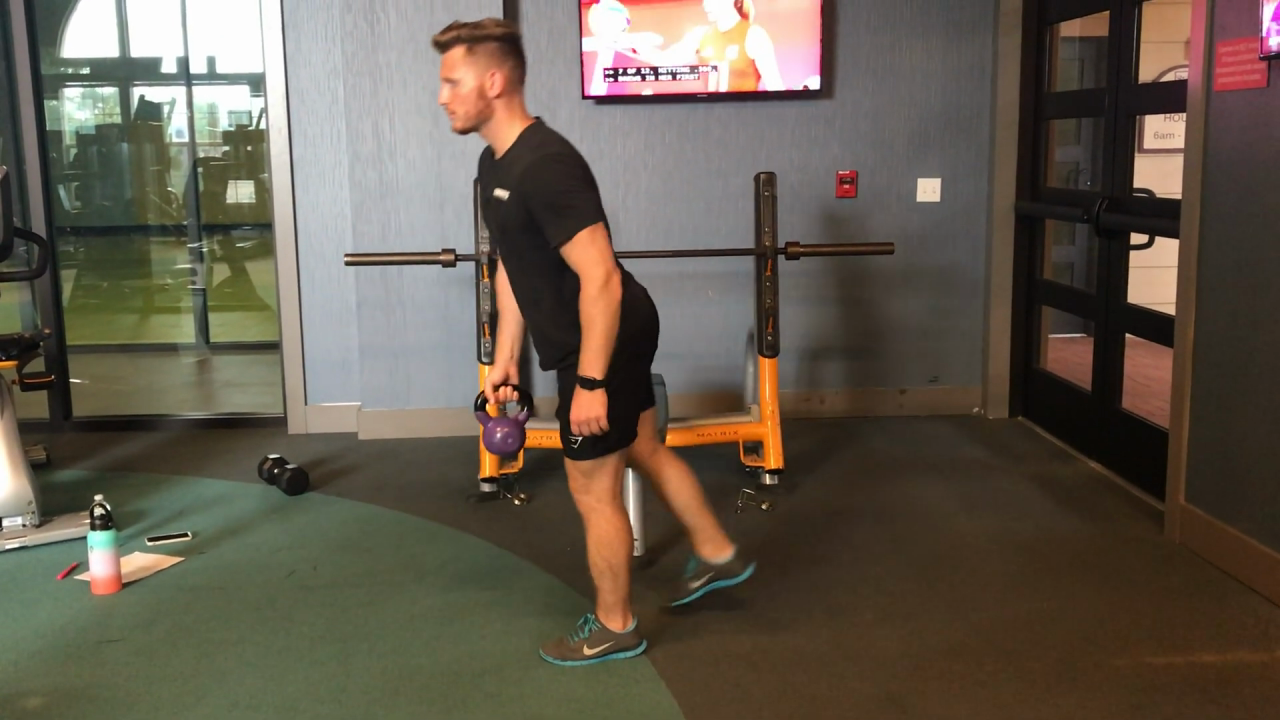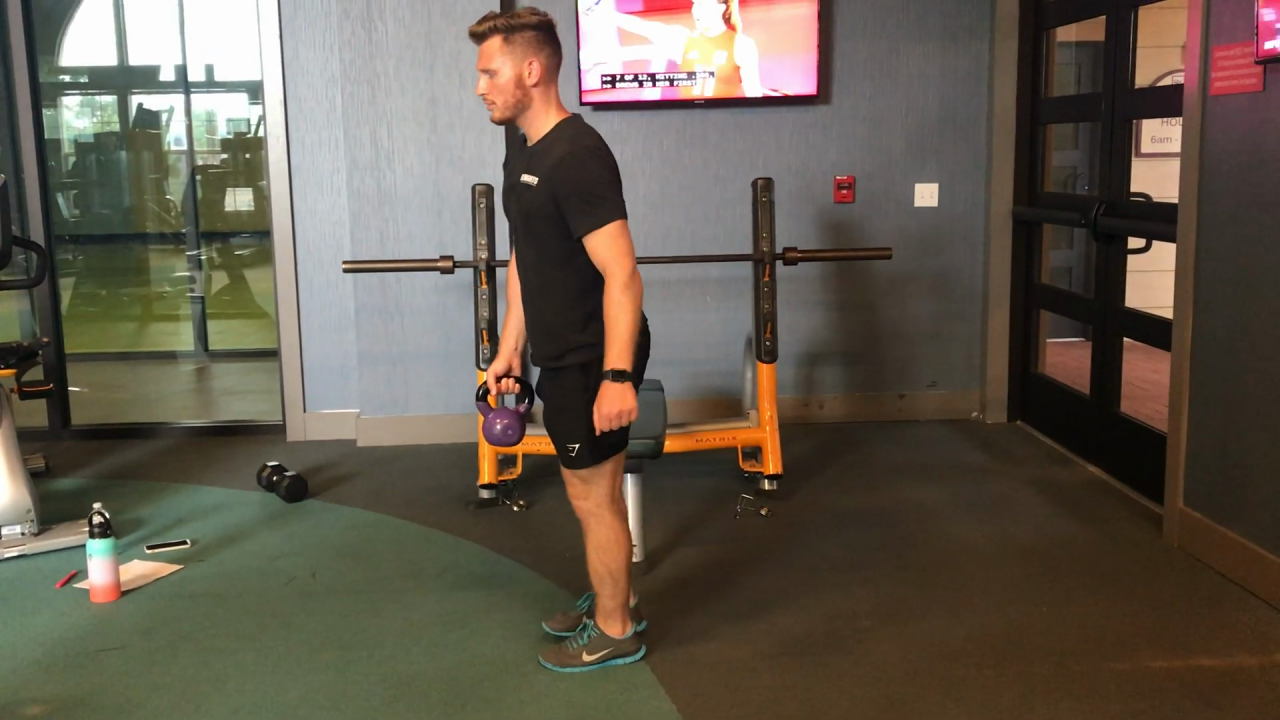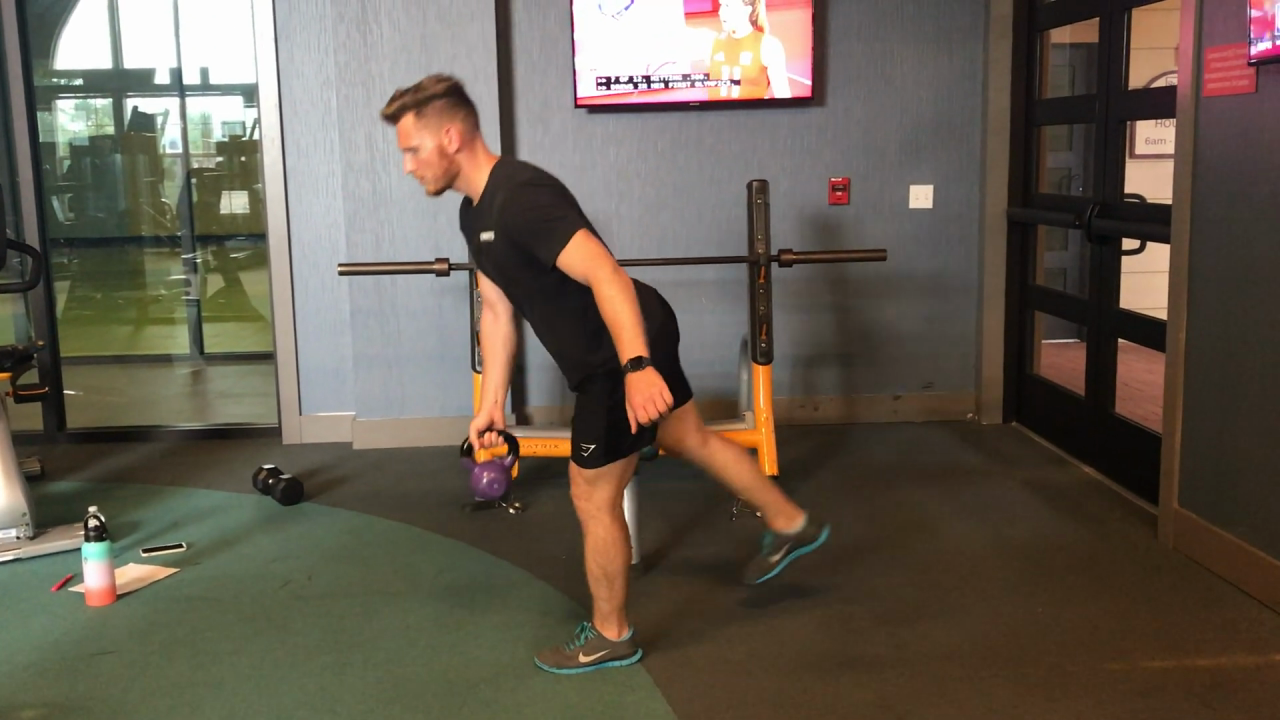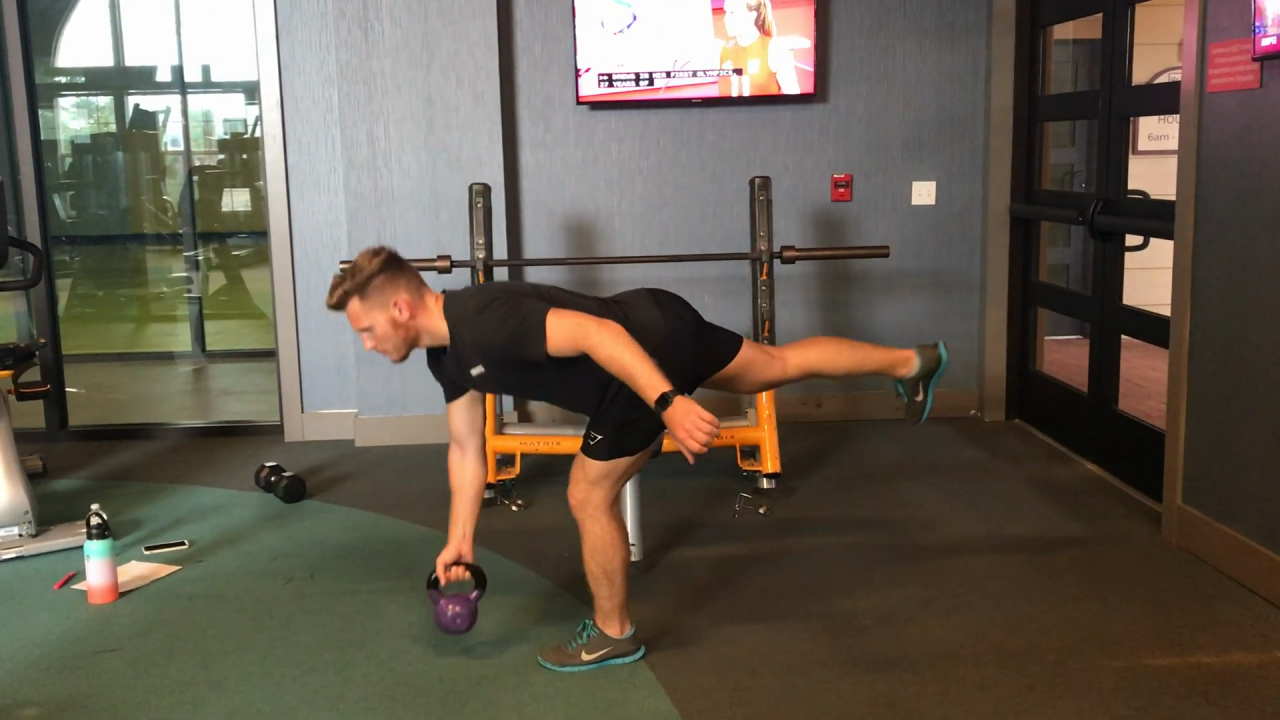
dt=0.7s
person 1, frame 1
left shoulder: (545, 166)
right shoulder: (496, 162)
left elbow: (600, 279)
right elbow: (512, 268)
left wrist: (591, 383)
right wrist: (505, 359)
left hip: (602, 345)
right hip: (590, 342)
left knee: (593, 490)
right knee: (644, 450)
left ankle: (614, 628)
right ankle: (717, 555)
person 1, frame 2
left shoulder: (578, 157)
right shoulder: (524, 154)
left elbow: (621, 276)
left wrist: (618, 375)
right wrist: (509, 348)
left hip: (591, 361)
right hip: (562, 355)
left knee: (593, 496)
right knee: (592, 489)
left ankle: (614, 633)
right ankle: (614, 601)
person 1, frame 3
left shoulder: (520, 198)
right shoulder: (475, 211)
left elbow: (608, 279)
right elbow: (497, 310)
left wrist: (637, 369)
right wrist: (490, 404)
left hip: (624, 352)
right hip: (635, 343)
left knee: (593, 496)
right knee: (691, 439)
left ankle: (610, 636)
right ankle: (789, 525)
person 1, frame 4
left shoulder: (485, 323)
right shoulder: (448, 353)
left elbow: (599, 334)
right elbow: (466, 448)
left wrist: (668, 404)
right wrist: (459, 542)
left hip: (653, 343)
right hip: (660, 327)
left knee: (589, 494)
right knee: (776, 364)
left ankle: (612, 634)
right ankle: (910, 364)
